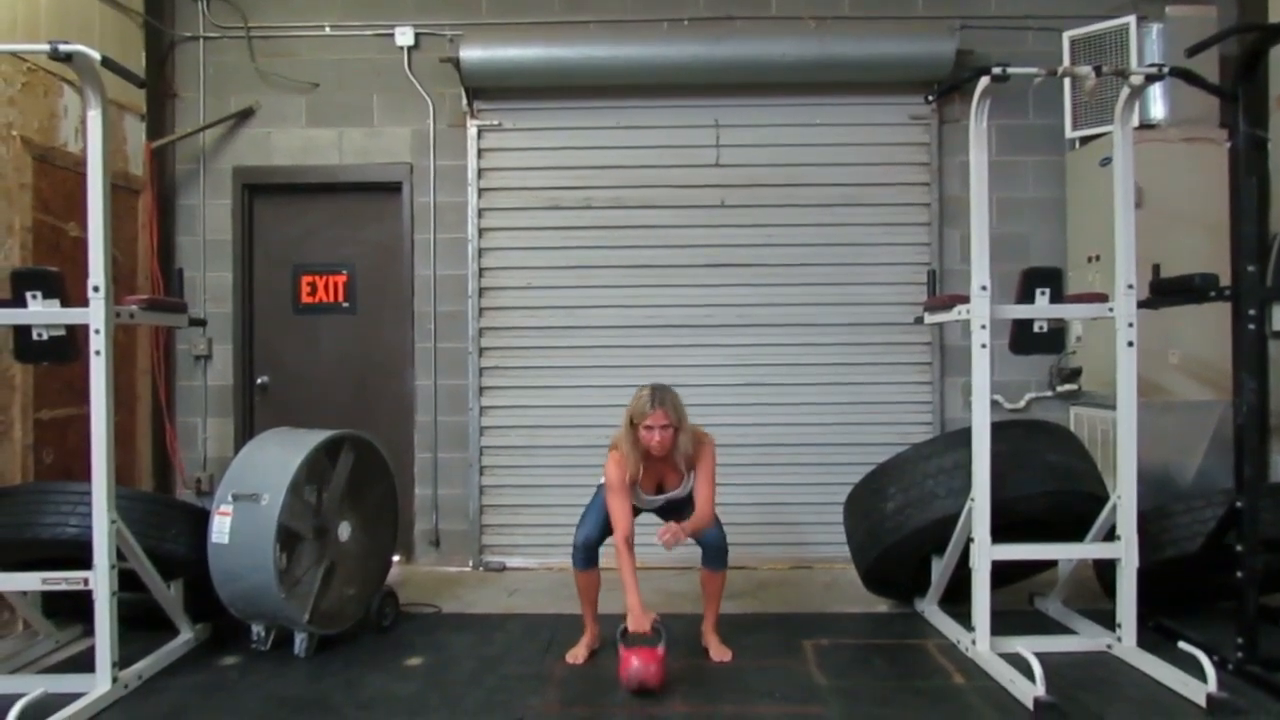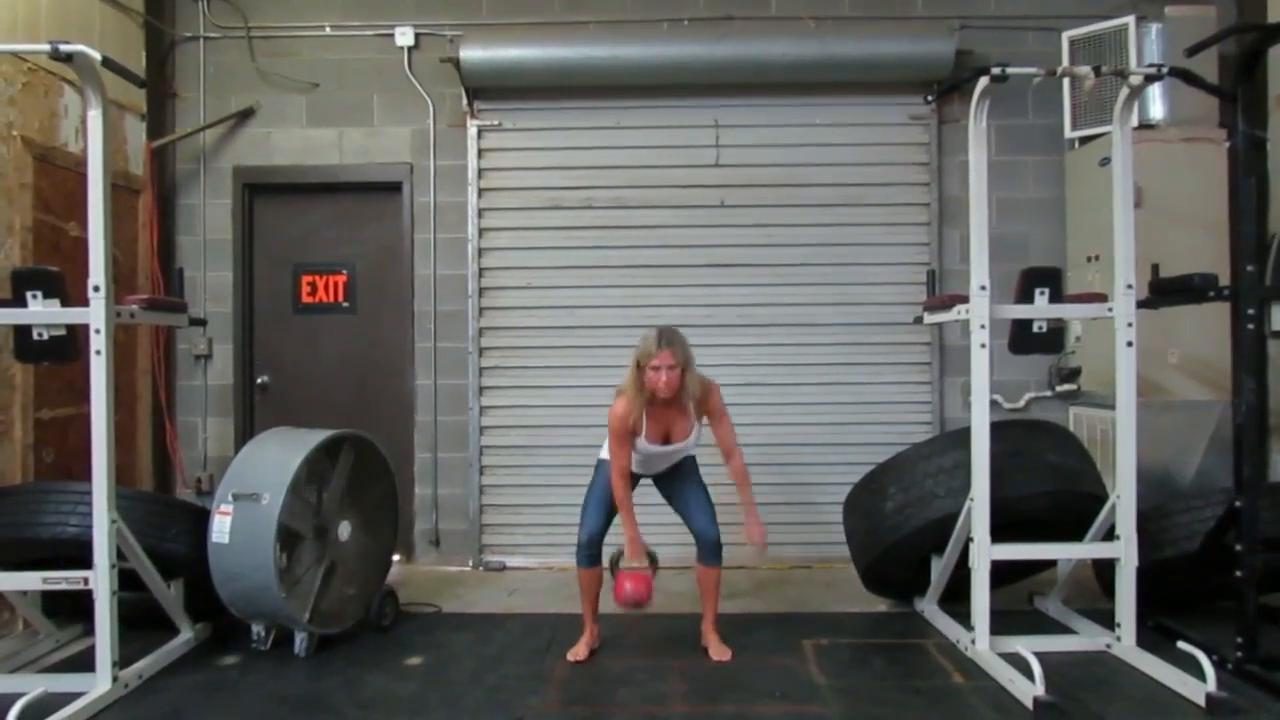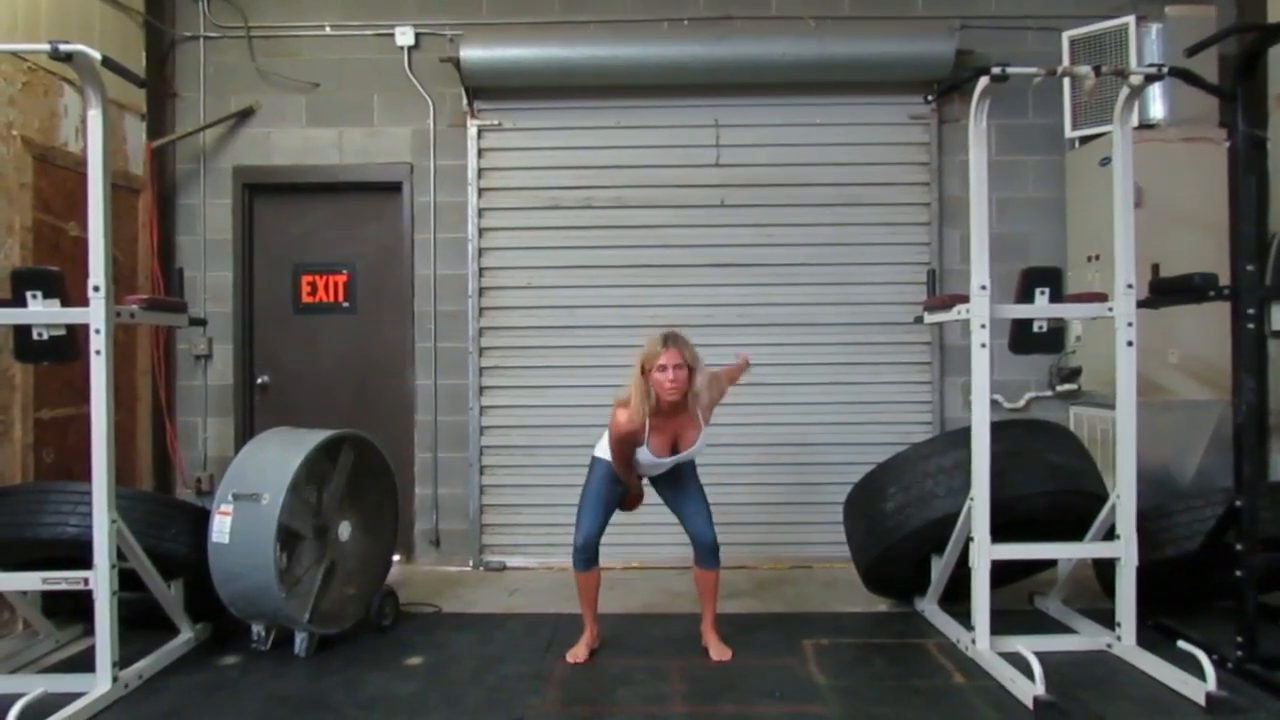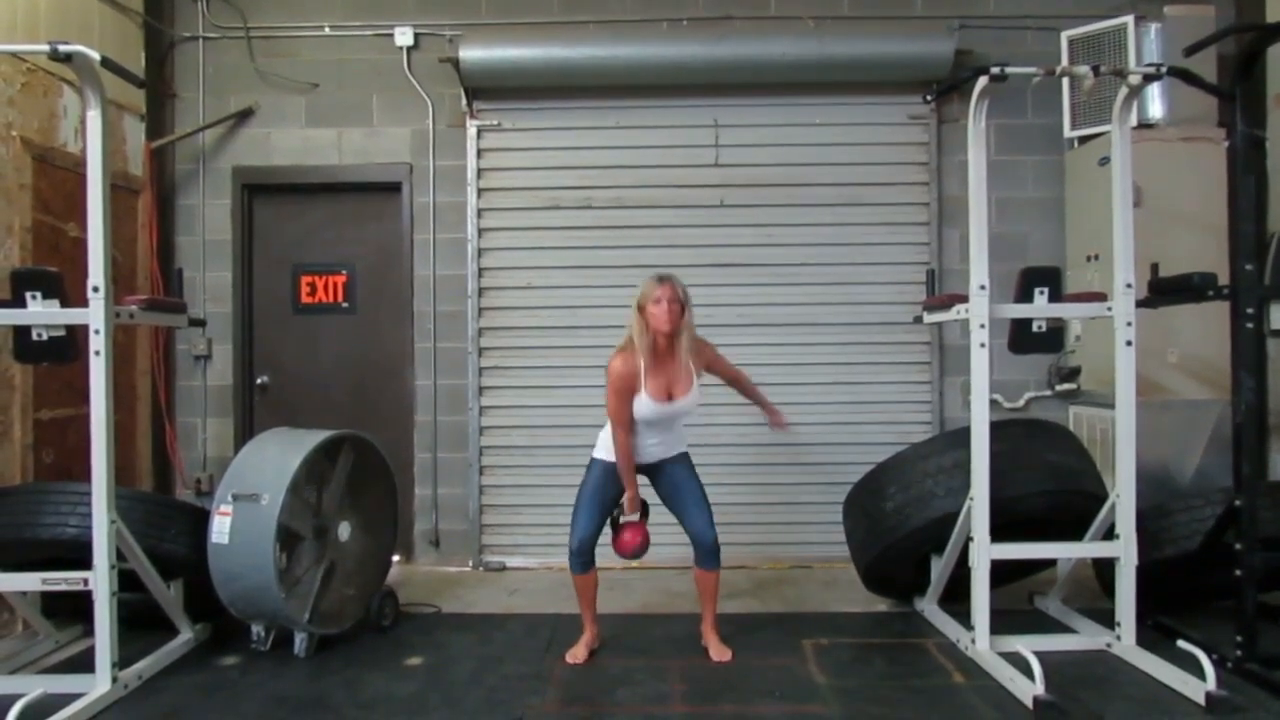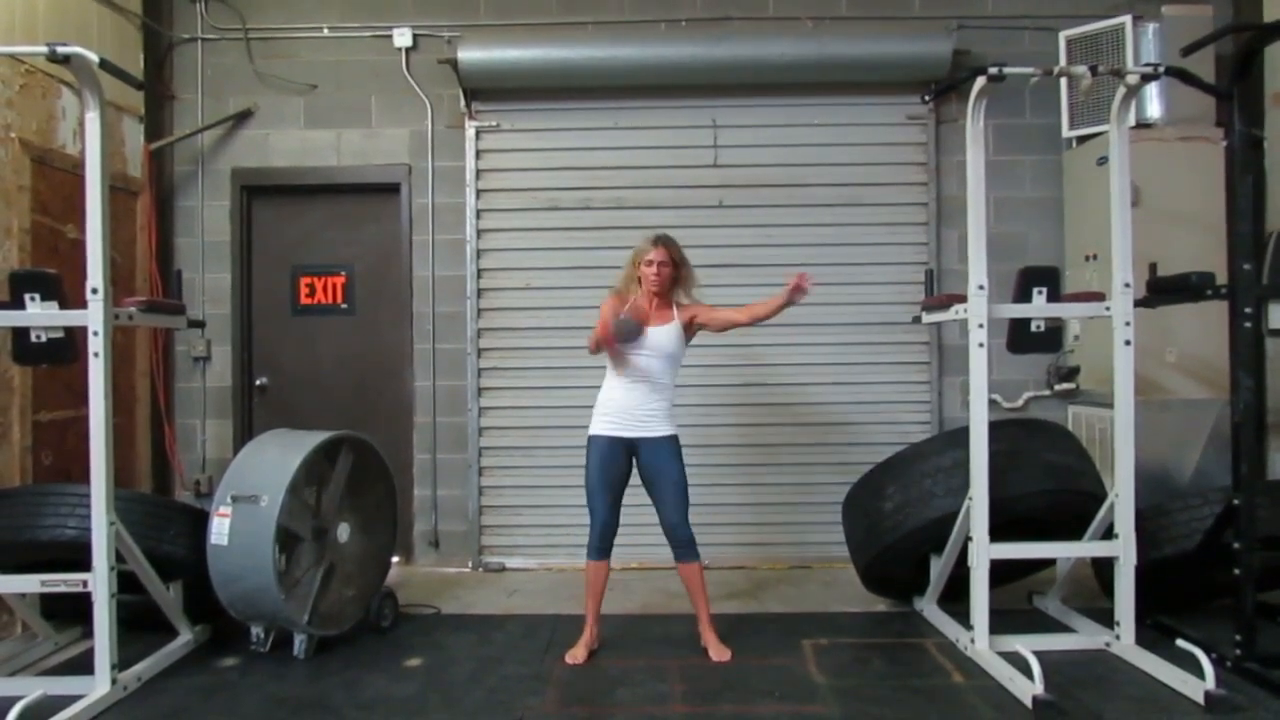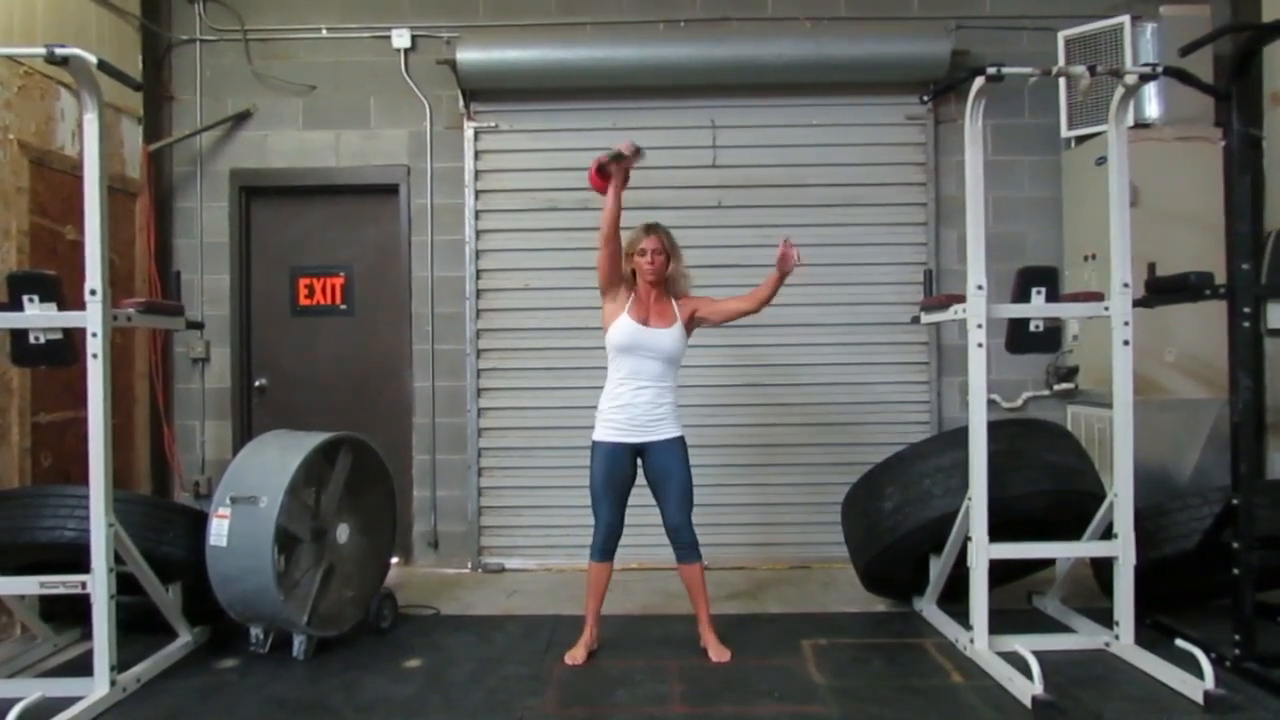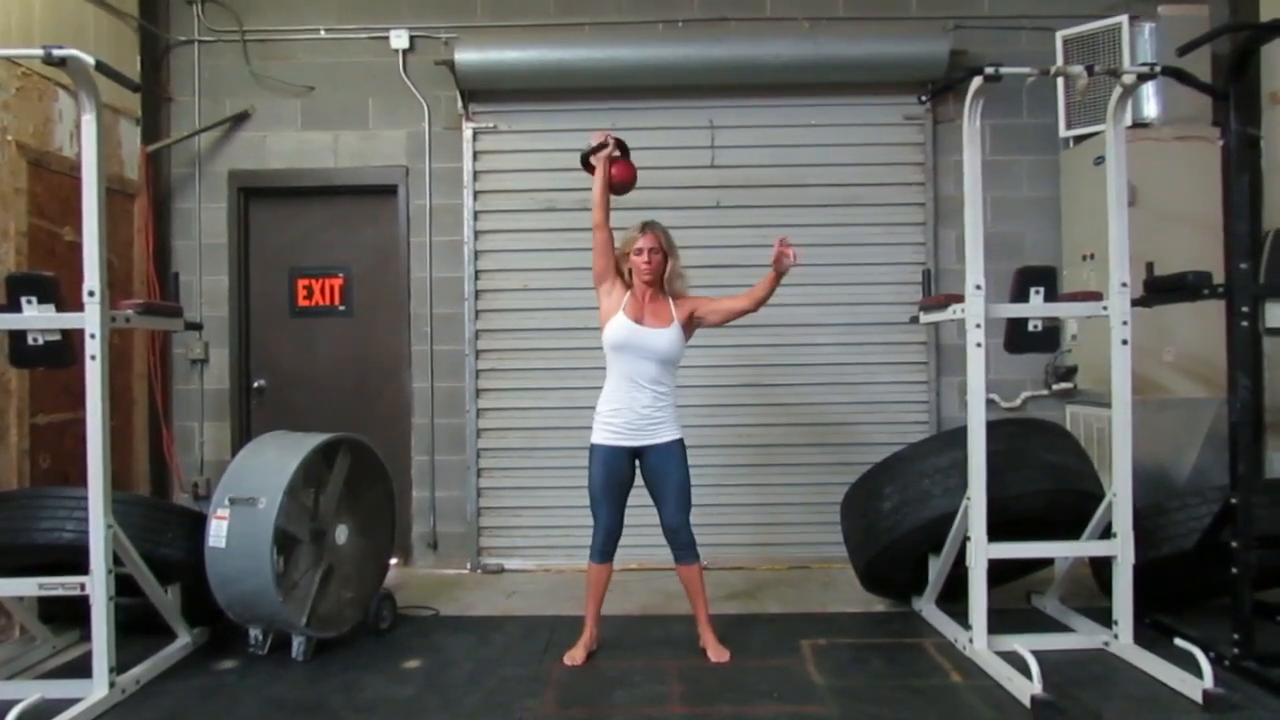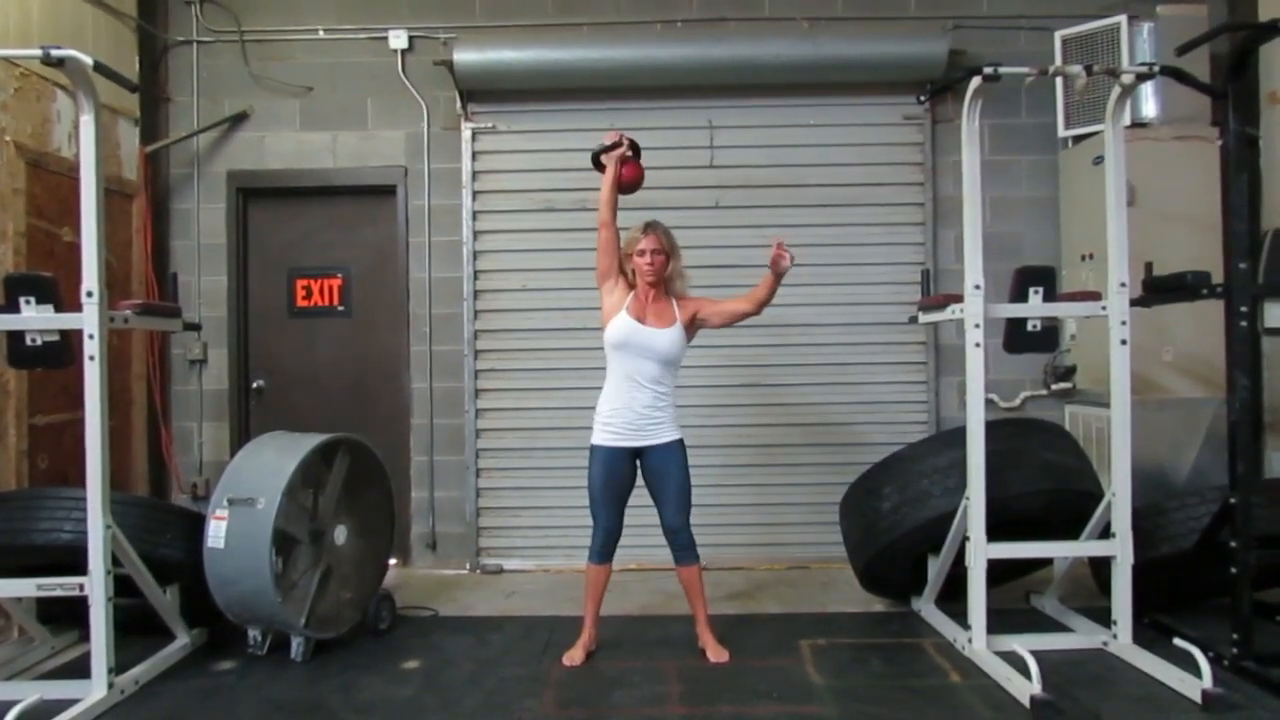
dt=0.3s
person 1, frame 1
left shoulder: (699, 445)
right shoulder: (620, 459)
left elbow: (705, 509)
right elbow: (623, 538)
left wrist: (683, 528)
right wrist: (635, 609)
left hip: (675, 499)
right hip: (622, 494)
left knee: (715, 542)
right knee: (584, 542)
left ankle: (709, 632)
right ankle: (591, 634)
person 1, frame 2
left shoulder: (704, 393)
right shoulder: (625, 406)
left elbow: (731, 454)
right elbow: (618, 476)
left wrist: (750, 513)
right wrist: (631, 537)
left hip: (676, 464)
right hip: (625, 463)
left knee: (708, 535)
right knee: (588, 537)
left ankle: (710, 630)
right ankle: (590, 632)
person 1, frame 3
left shoulder: (707, 394)
right shoulder: (627, 417)
left elbow: (733, 370)
right elbow: (621, 464)
left wrist: (742, 364)
right wrist: (633, 488)
left hip: (675, 467)
right hip: (614, 463)
left knee: (706, 540)
right knee: (585, 542)
left ankle: (709, 631)
right ankle: (590, 633)
person 1, frame 4
left shoulder: (697, 352)
right shoulder: (624, 363)
left elbow: (735, 378)
right elbow: (623, 436)
left wrist: (767, 407)
right wrist: (631, 490)
left hip: (669, 458)
right hip: (614, 458)
left knee: (706, 539)
right knee: (580, 544)
left ankle: (709, 630)
right ankle: (589, 632)
person 1, frame 5
left shoulder: (687, 314)
right shoulder: (621, 303)
left elbow: (743, 316)
right elbow: (597, 343)
left wrist: (785, 298)
right wrist: (613, 325)
left hip: (658, 434)
right hip: (608, 430)
left knee: (678, 530)
right knee: (602, 532)
left ankle: (707, 631)
right ankle: (590, 632)
person 1, frame 6
left shoulder: (686, 309)
right shoulder: (616, 295)
left elbow: (748, 304)
right elbow: (608, 239)
left wrist: (779, 274)
right wrist: (616, 185)
left hip: (664, 435)
right hip: (613, 434)
left knee: (681, 529)
right knee: (606, 533)
left ankle: (707, 630)
right ankle: (588, 633)
person 1, frame 7
left shoulder: (685, 309)
right shoulder: (612, 295)
left elbow: (748, 303)
right elbow: (600, 227)
left wrist: (776, 272)
right wrist: (602, 167)
left hip: (663, 438)
right hip: (611, 436)
left knee: (679, 533)
right knee: (605, 536)
left ankle: (706, 631)
right ankle: (588, 634)
person 1, frame 8
left shoulder: (687, 310)
right shoulder: (615, 295)
left elbow: (748, 306)
right elbow: (605, 225)
left wrist: (775, 275)
right wrist: (612, 165)
left hip: (663, 438)
right hip: (612, 437)
left knee: (679, 533)
right knee: (605, 536)
left ankle: (704, 631)
right ankle: (587, 634)
